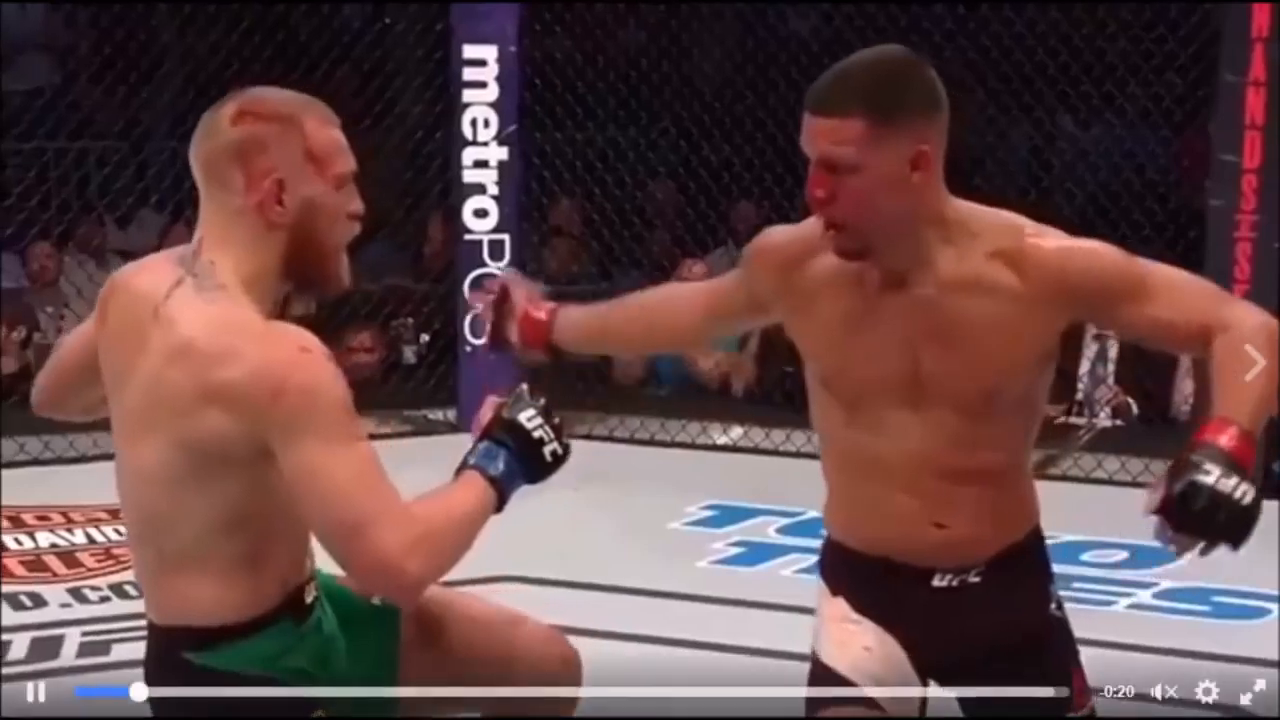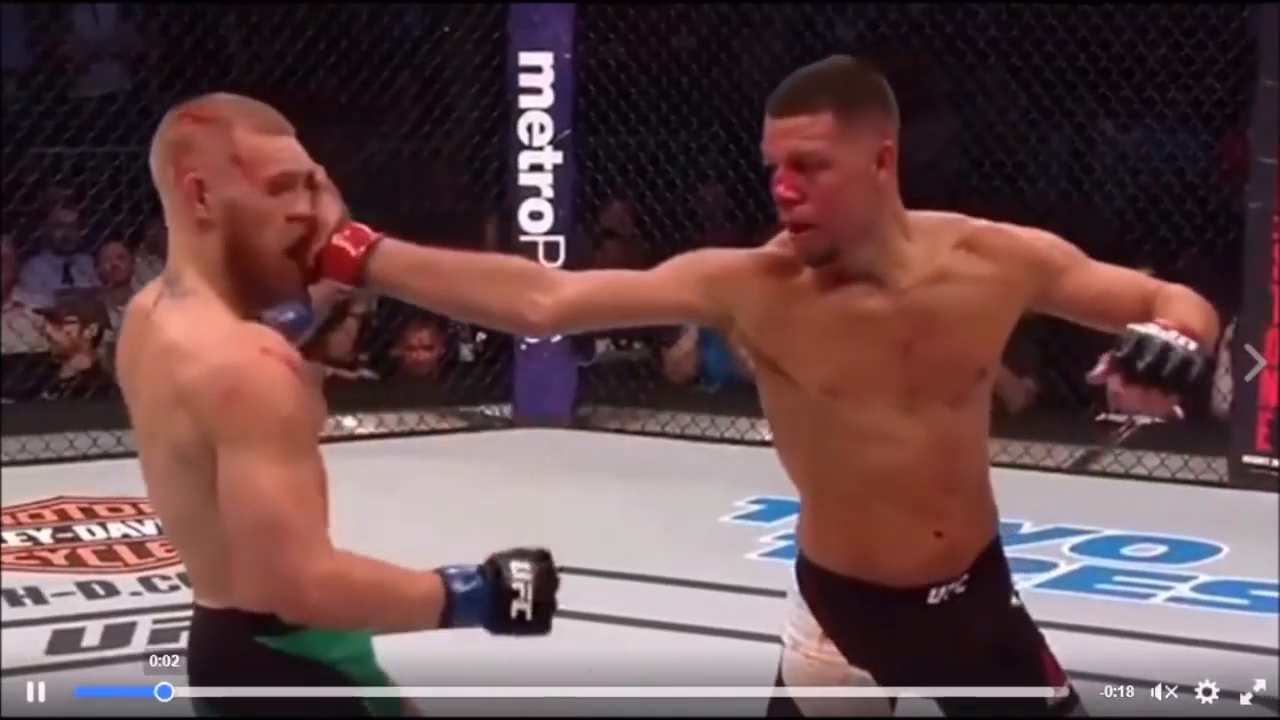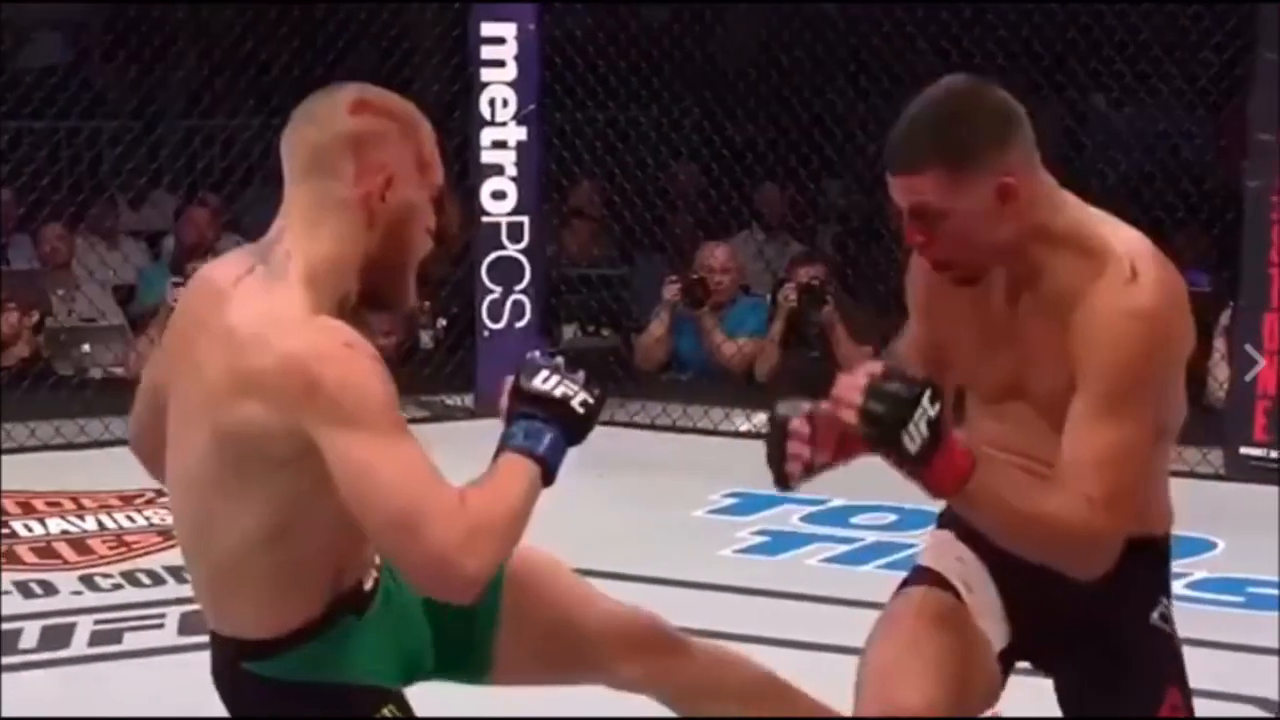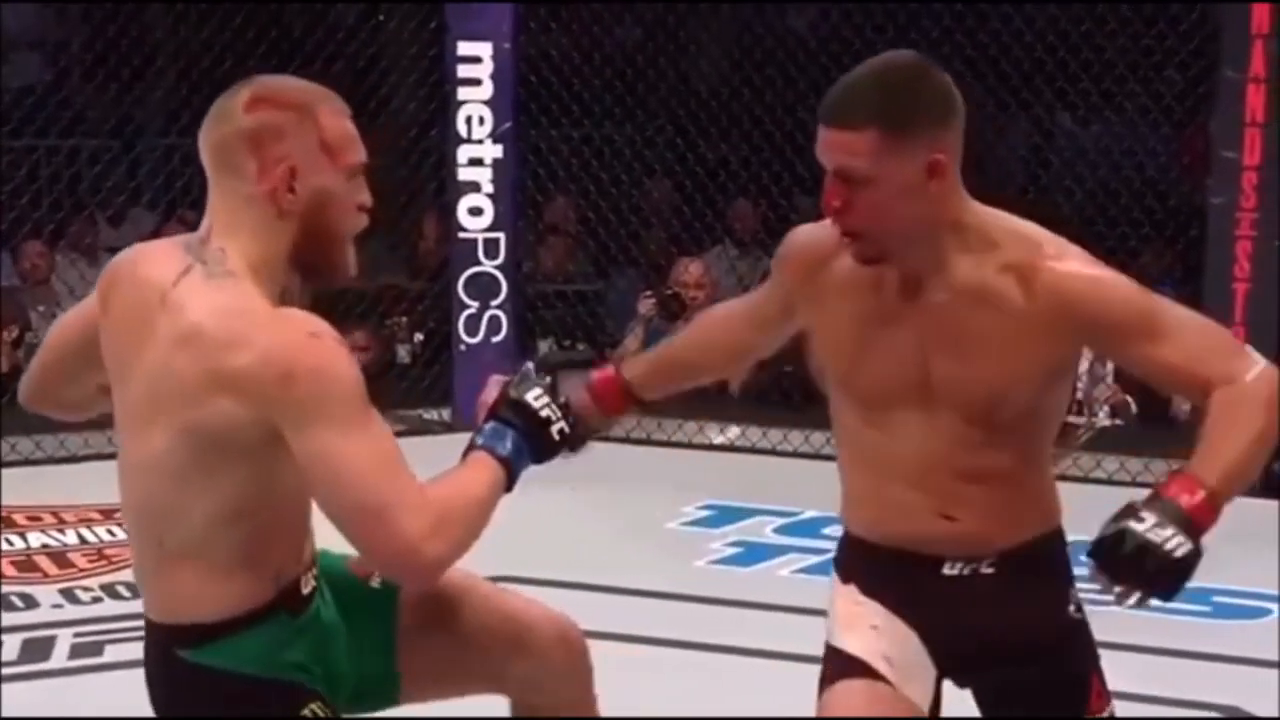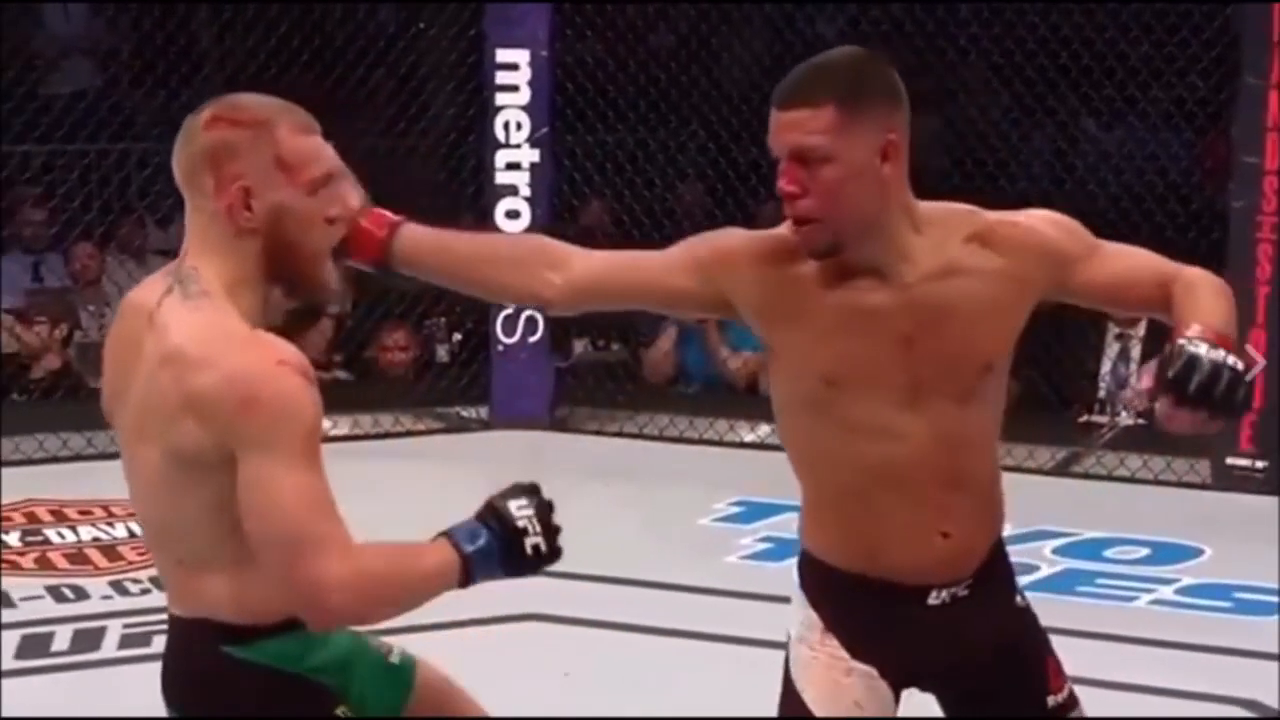
dt=1s
person 1, frame 1
left shoulder: (1041, 268)
right shoulder: (789, 263)
right elbow: (696, 312)
right wrist: (546, 327)
left hip: (1006, 589)
right hip: (864, 592)
person 1, frame 2
left shoulder: (997, 261)
right shoulder: (747, 284)
left elbow: (1174, 302)
right elbow: (542, 300)
left wrist: (1172, 341)
right wrist: (354, 254)
left hip: (976, 596)
right hip: (842, 611)
person 1, frame 3
left shoulder: (1126, 295)
right shoulder: (940, 264)
left elbow: (1088, 540)
left wrist: (934, 458)
right wrist: (834, 431)
left hip: (1111, 576)
right hip: (980, 543)
person 1, frame 4
left shoulder: (1052, 284)
right shoulder: (813, 261)
right elbow: (743, 325)
left wrist: (1182, 509)
right wrist: (617, 388)
left hip: (1023, 585)
right hip: (880, 586)
person 1, frame 5
left shoulder: (1012, 250)
right shoulder: (756, 271)
left elbow: (1188, 285)
right elbow: (560, 276)
left wrist: (1205, 344)
right wrist: (380, 237)
left hip: (981, 595)
right hip: (849, 608)
person 2, frame 1
left shoulder: (139, 287)
right shoulder: (272, 360)
left elbow: (54, 396)
right elbow: (398, 563)
right wrist: (496, 463)
left hip: (301, 616)
person 2, frame 2
left shoulder: (154, 313)
right shoulder: (244, 363)
right elbow: (302, 585)
right wrist: (472, 594)
left hip: (244, 643)
right hip: (281, 663)
person 2, frame 3
left shoulder: (220, 284)
right shoulder: (313, 355)
left elbow: (150, 441)
right elbow: (456, 561)
right wrist: (534, 441)
left hip: (373, 582)
left knee: (640, 644)
person 2, frame 4
left shoulder: (139, 274)
right shoulder: (283, 347)
left elbow: (43, 391)
right elbow: (416, 548)
right wrist: (503, 445)
left hip: (303, 600)
left knee: (552, 650)
person 2, frame 5
left shoulder: (150, 304)
right shoulder: (254, 370)
left elbow: (123, 404)
right elbow: (329, 590)
right wrist: (478, 546)
left hip: (287, 648)
